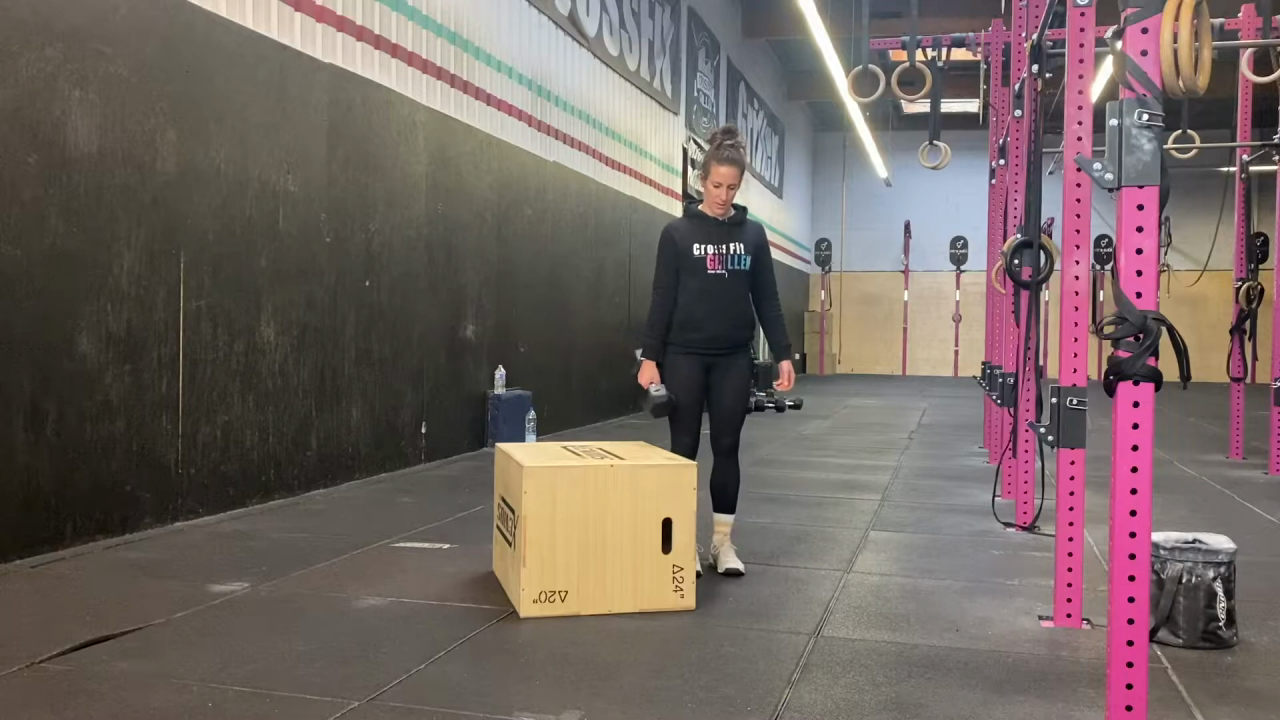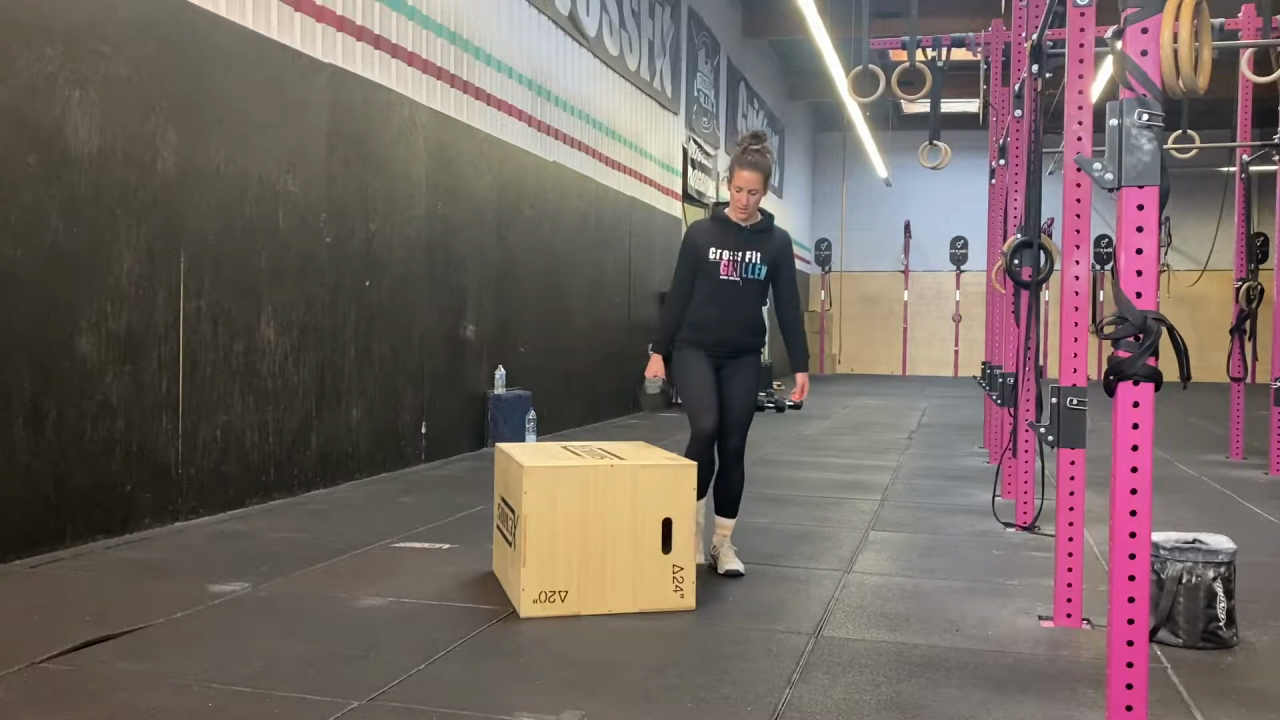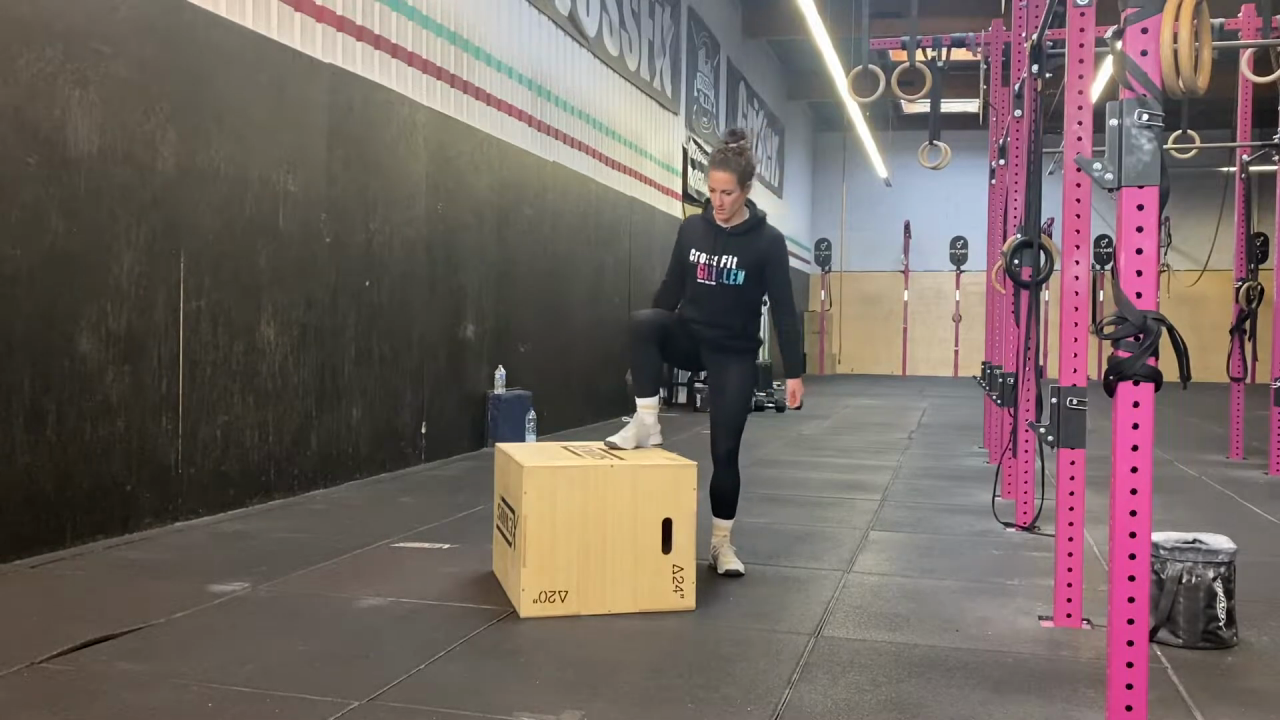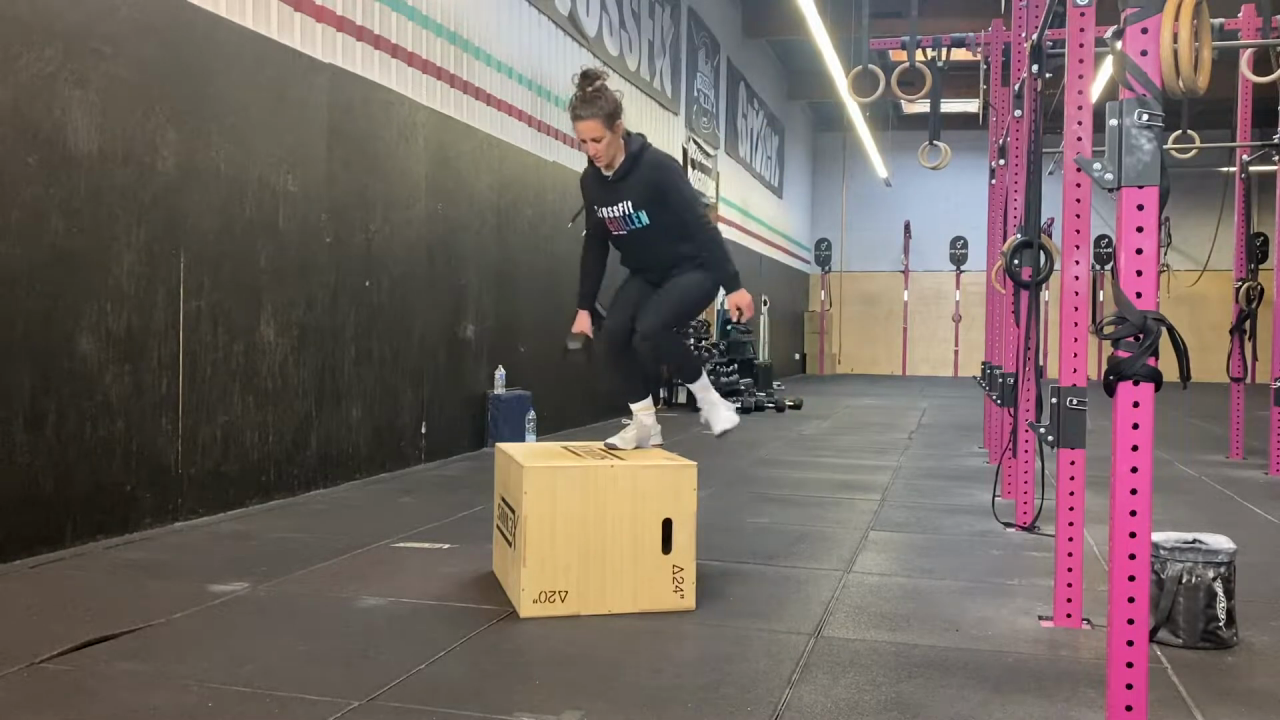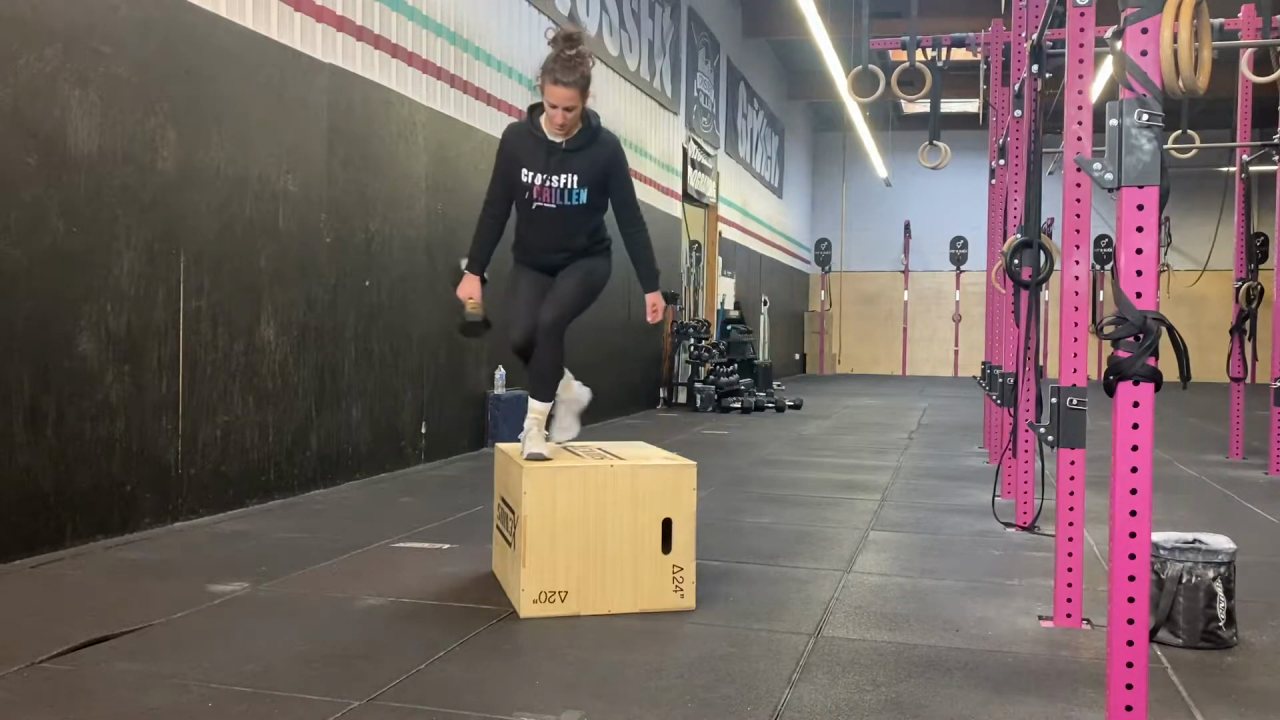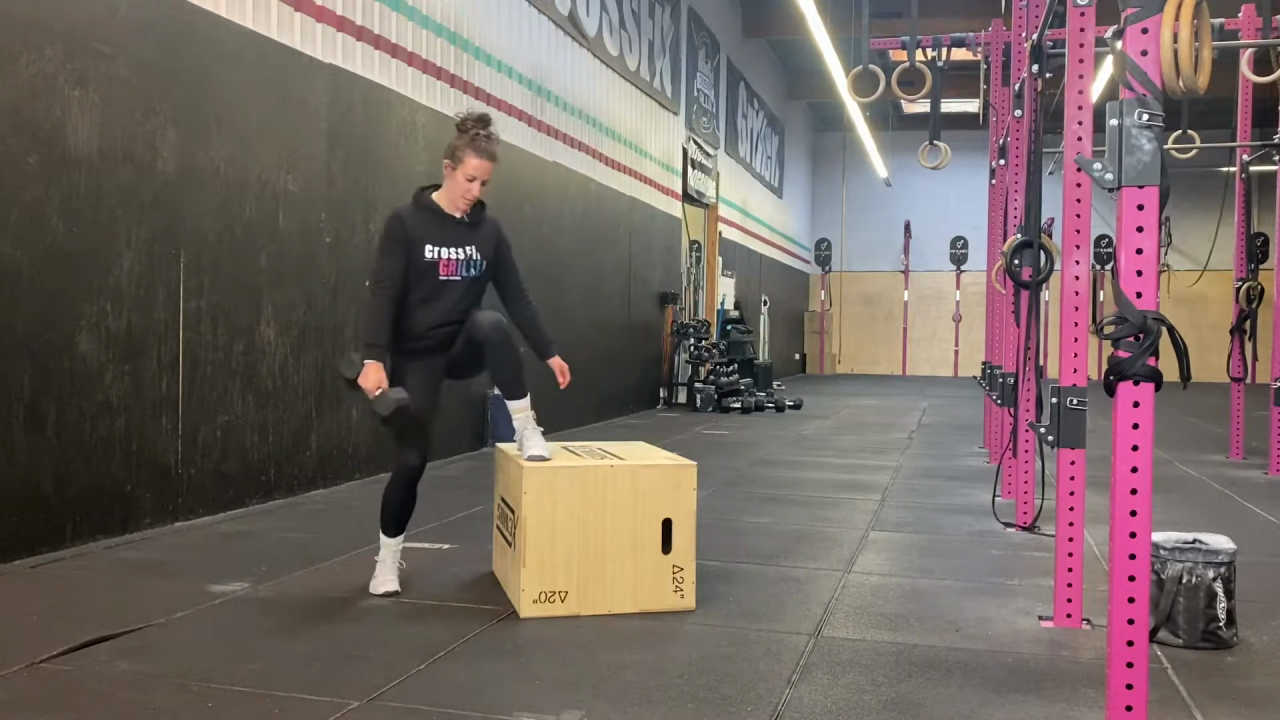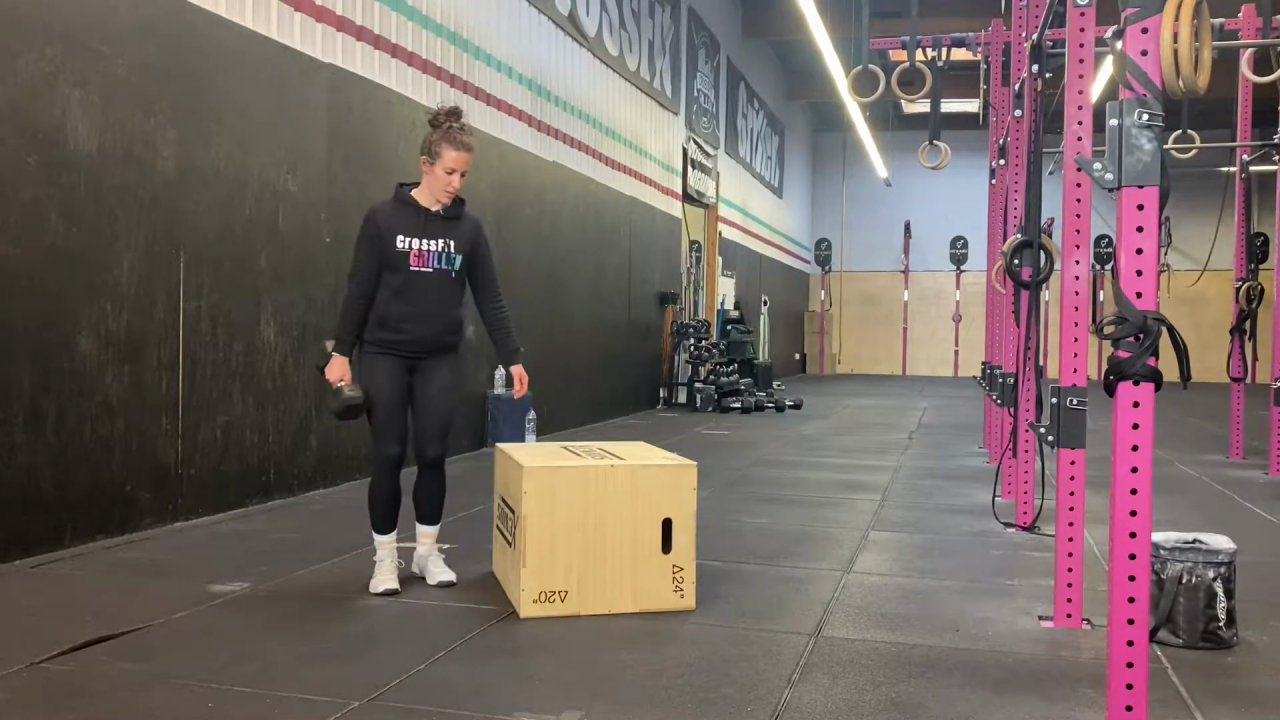
dt=0.7s
person 1, frame 1
left shoulder: (753, 233)
right shoulder: (677, 232)
left elbow: (767, 299)
right elbow: (661, 299)
left wrist: (783, 355)
right wrist: (650, 357)
left hip: (733, 357)
right hip: (684, 355)
left knee: (726, 448)
right knee: (684, 448)
left ankle: (722, 542)
person 1, frame 2
left shoulder: (777, 241)
right shoulder: (701, 232)
left elbow: (788, 308)
right elbow: (678, 294)
left wrist: (800, 366)
right wrist: (658, 351)
left hip: (743, 356)
right hip: (694, 346)
left knee: (733, 449)
right knee: (705, 430)
left ankle: (724, 541)
right ankle: (696, 526)
person 1, frame 3
left shoulder: (768, 241)
right shoulder: (692, 228)
left elbow: (783, 309)
right elbow: (671, 287)
left wrist: (794, 371)
right wrist: (647, 346)
left hip: (735, 354)
right hip: (688, 338)
left knee: (725, 450)
right knee: (643, 320)
left ankle: (721, 542)
right ankle: (646, 422)
person 1, frame 4
left shoulder: (657, 168)
right shoulder: (591, 181)
left elbow: (701, 226)
right elbow: (595, 247)
left wrist: (734, 286)
right wrist: (584, 308)
left hip: (691, 271)
right hip: (644, 275)
left knee: (652, 328)
right knee: (613, 334)
left ankle: (707, 395)
right ankle: (645, 422)
person 1, frame 5
left shoulder: (604, 147)
right shoulder: (517, 138)
left elbow: (629, 218)
right elbow: (496, 207)
left wrist: (651, 285)
right wrist: (473, 271)
left hip: (586, 259)
right hip: (532, 262)
left knee: (550, 323)
right knee: (521, 337)
left ankle: (535, 426)
right ankle: (569, 391)
person 1, frame 6
left shoulder: (488, 229)
right shoulder: (406, 222)
left elbow: (516, 296)
right elbow: (384, 294)
left wrist: (548, 352)
right wrist: (374, 360)
left hip: (464, 347)
right hip: (415, 354)
left knee: (492, 323)
right knee: (410, 460)
left ankle: (525, 428)
right ankle: (388, 557)
person 1, frame 7
left shoulder: (468, 226)
right shoulder: (383, 218)
left elbow: (490, 298)
right elbow: (359, 289)
left wrist: (513, 358)
right wrist: (341, 352)
left hip: (440, 356)
right hip: (384, 353)
left knee: (432, 455)
right knee: (388, 454)
left ankle: (427, 552)
right ankle: (386, 557)
